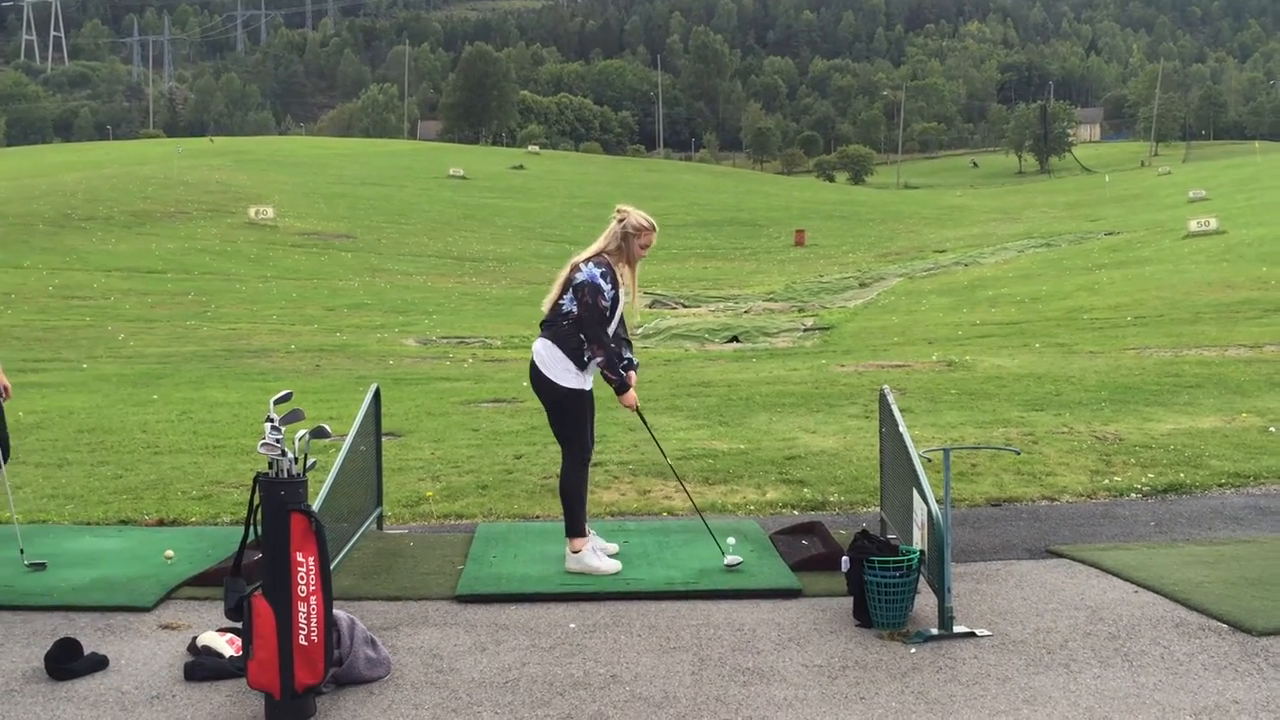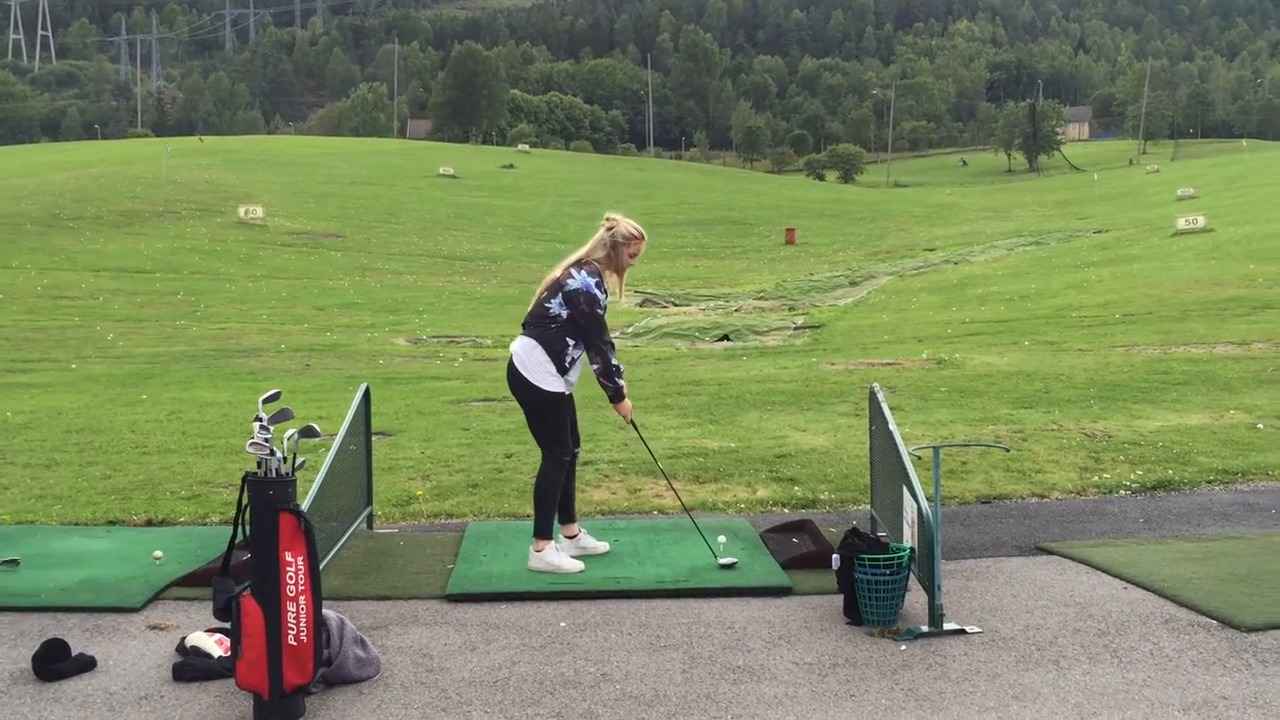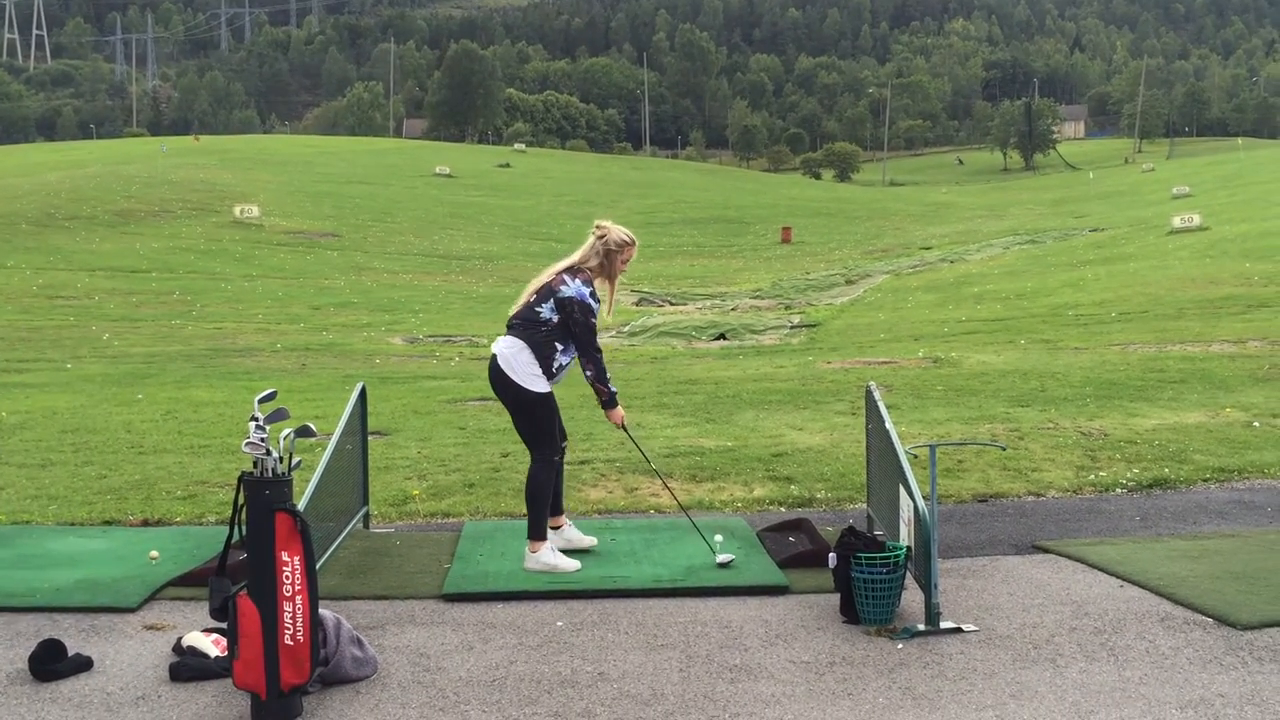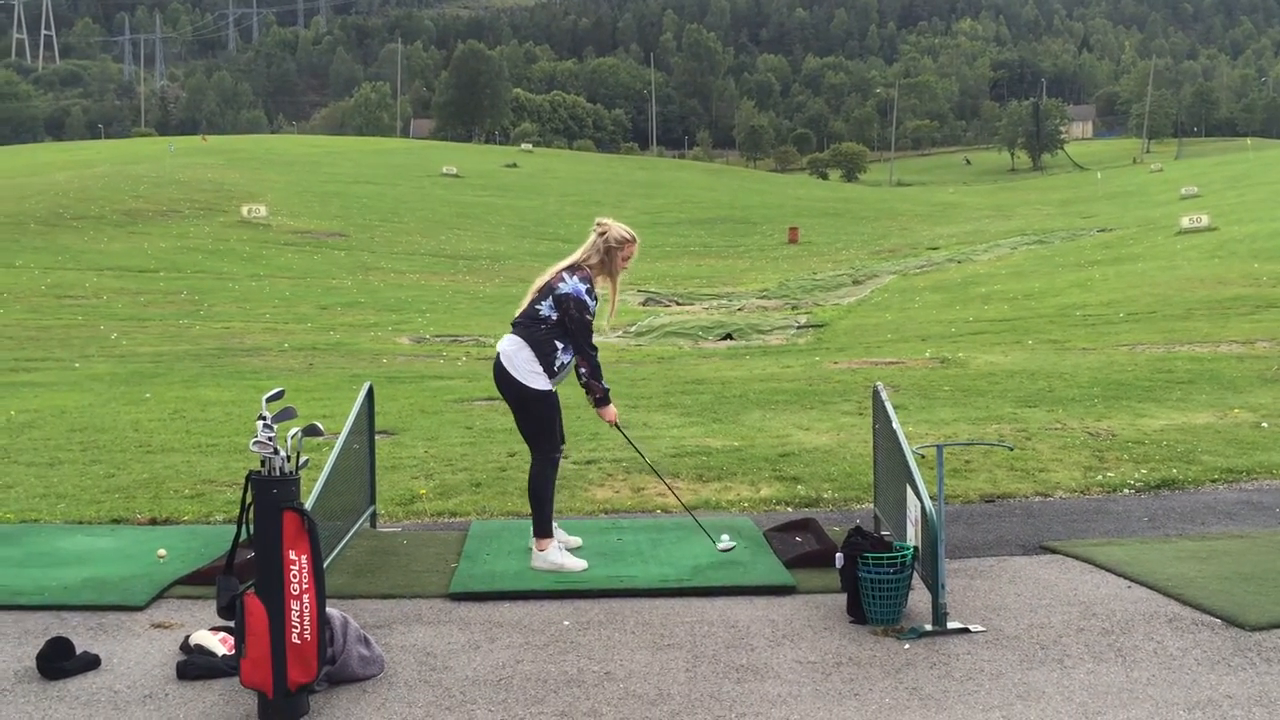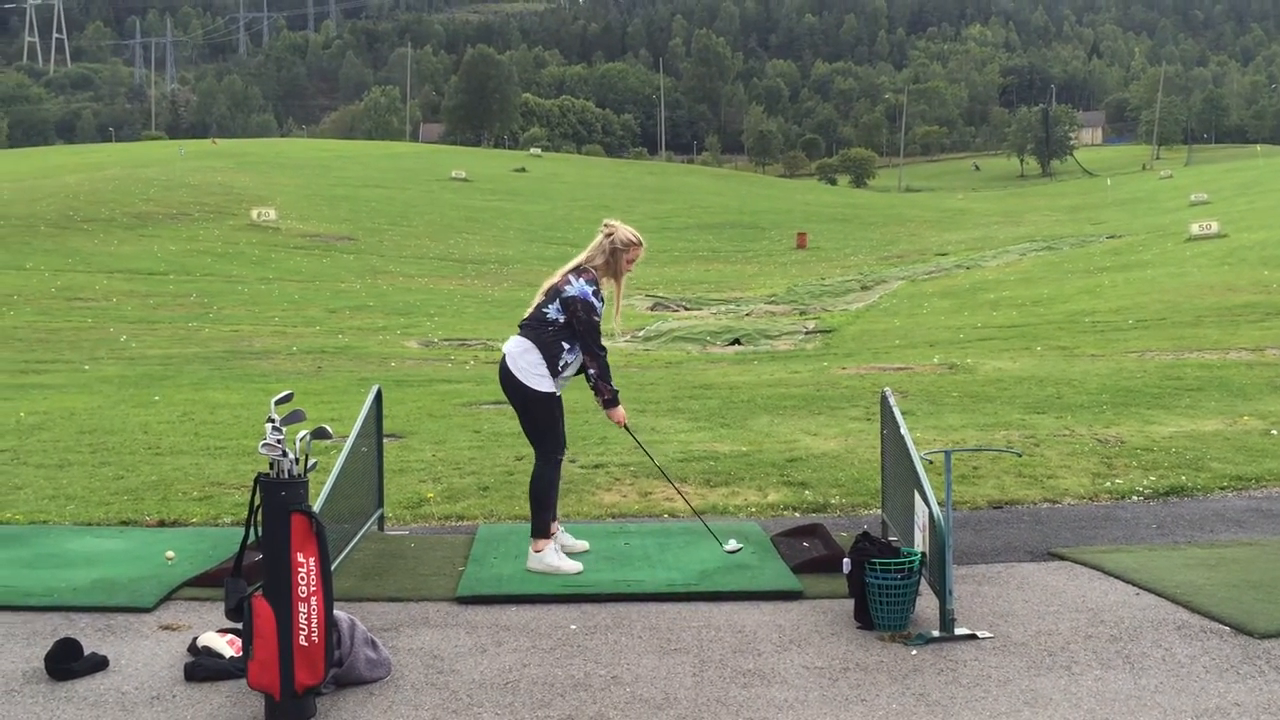
dt=0.3s
person 1, frame 1
left shoulder: (607, 271)
right shoulder: (596, 273)
left elbow: (614, 329)
right elbow: (597, 336)
left wrist: (628, 368)
right wrist: (621, 386)
left hip: (571, 370)
right hip: (557, 371)
left knee: (582, 452)
right knee: (576, 454)
left ankle: (581, 534)
right ankle: (577, 549)
person 1, frame 2
left shoulder: (584, 274)
right shoulder: (587, 282)
left elbow: (598, 338)
right elbow: (595, 344)
left wrist: (617, 378)
right wrist: (617, 395)
left hip: (540, 370)
right hip: (537, 372)
left knee: (568, 450)
right knee: (557, 454)
left ankle: (571, 535)
right ankle: (541, 549)
person 1, frame 3
left shoulder: (572, 278)
right shoulder: (580, 291)
left elbow: (582, 347)
right elbow: (589, 352)
left wrist: (606, 393)
right wrist: (610, 402)
left hip: (514, 367)
right hip: (520, 372)
left knee: (555, 444)
right knee: (546, 453)
left ankle: (558, 527)
right ankle: (537, 549)
person 1, frame 4
left shoulder: (575, 278)
right shoulder: (577, 287)
left elbow: (576, 345)
right elbow: (584, 349)
left wrist: (594, 392)
right wrist: (602, 400)
left hip: (529, 369)
right hip: (524, 370)
left knee: (553, 447)
right knee: (545, 453)
left ankle: (545, 529)
right ankle: (544, 548)
person 1, frame 5
left shoulder: (581, 280)
right shoulder: (583, 289)
left elbow: (583, 347)
right elbow: (592, 349)
left wrist: (601, 392)
right wrist: (610, 400)
left hip: (536, 372)
right hip: (528, 373)
left knee: (555, 451)
right knee: (549, 455)
left ankle: (550, 530)
right ankle: (541, 549)
